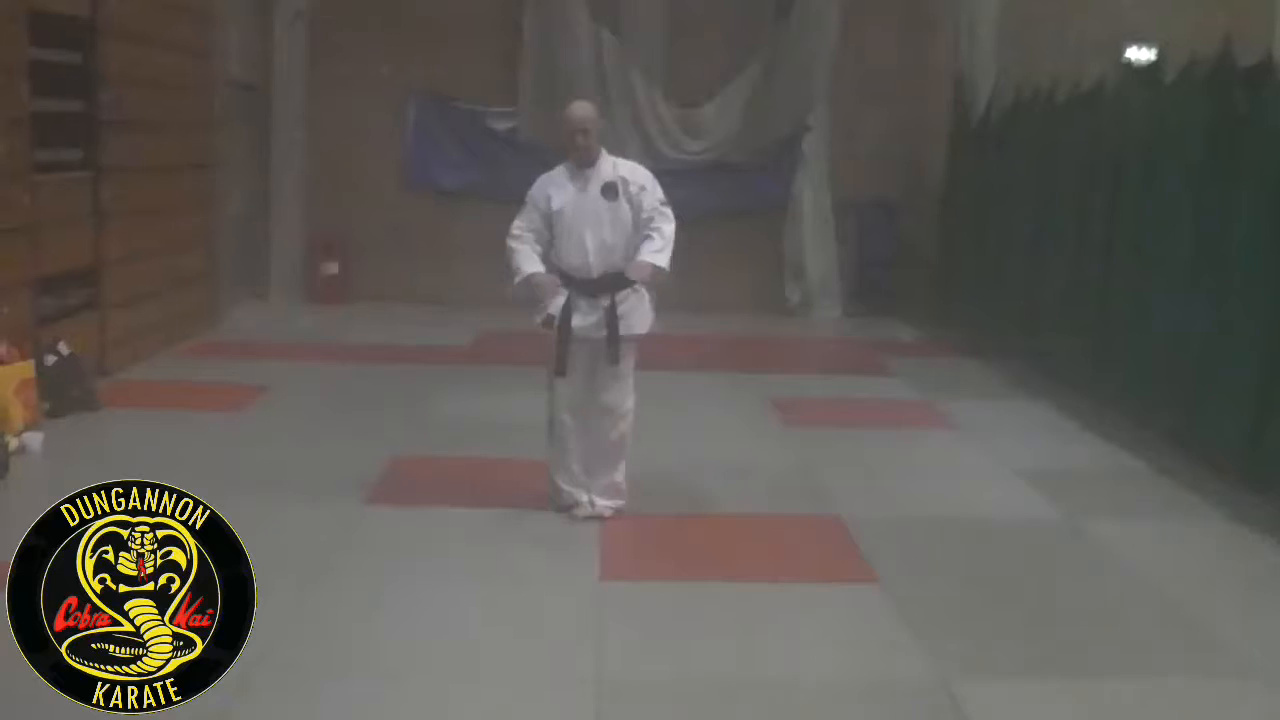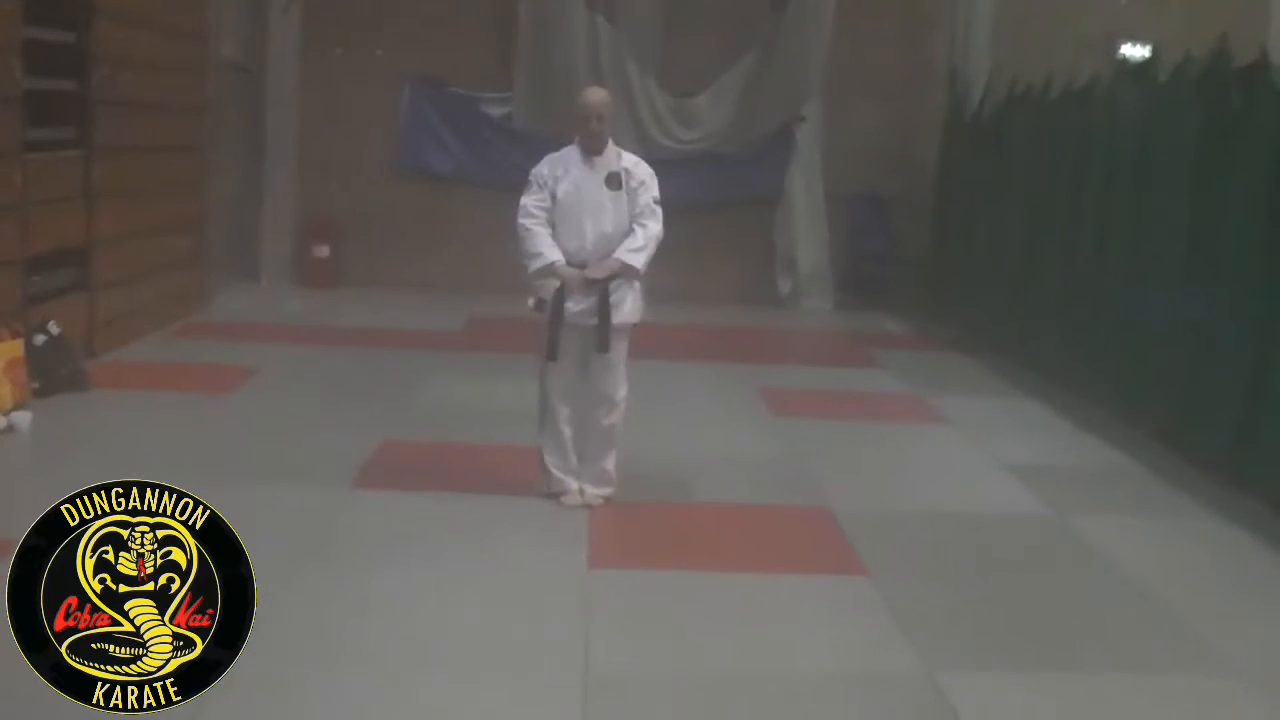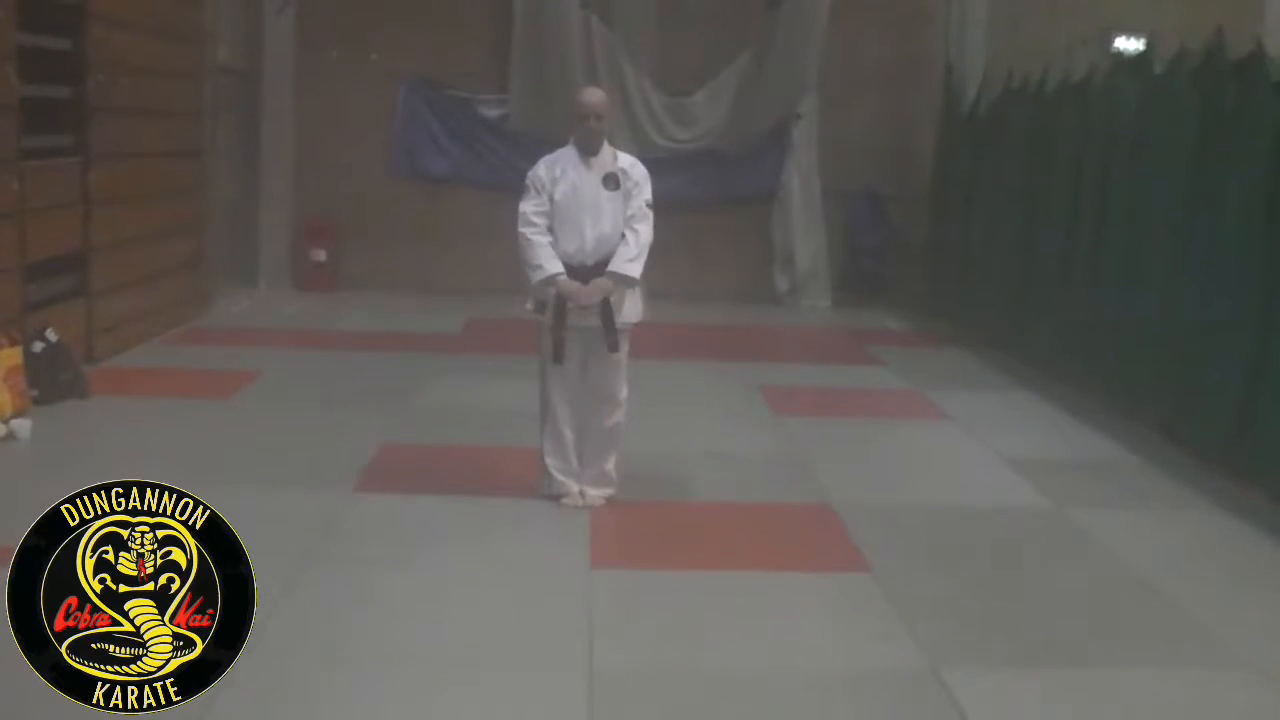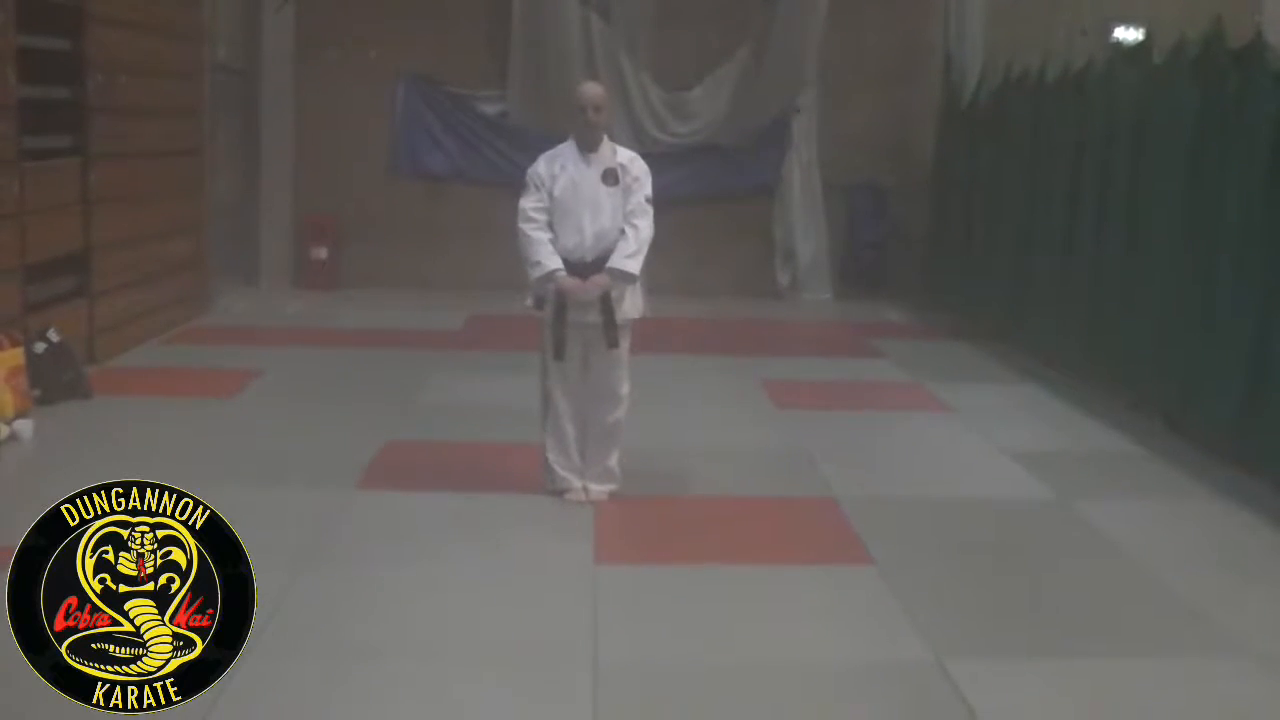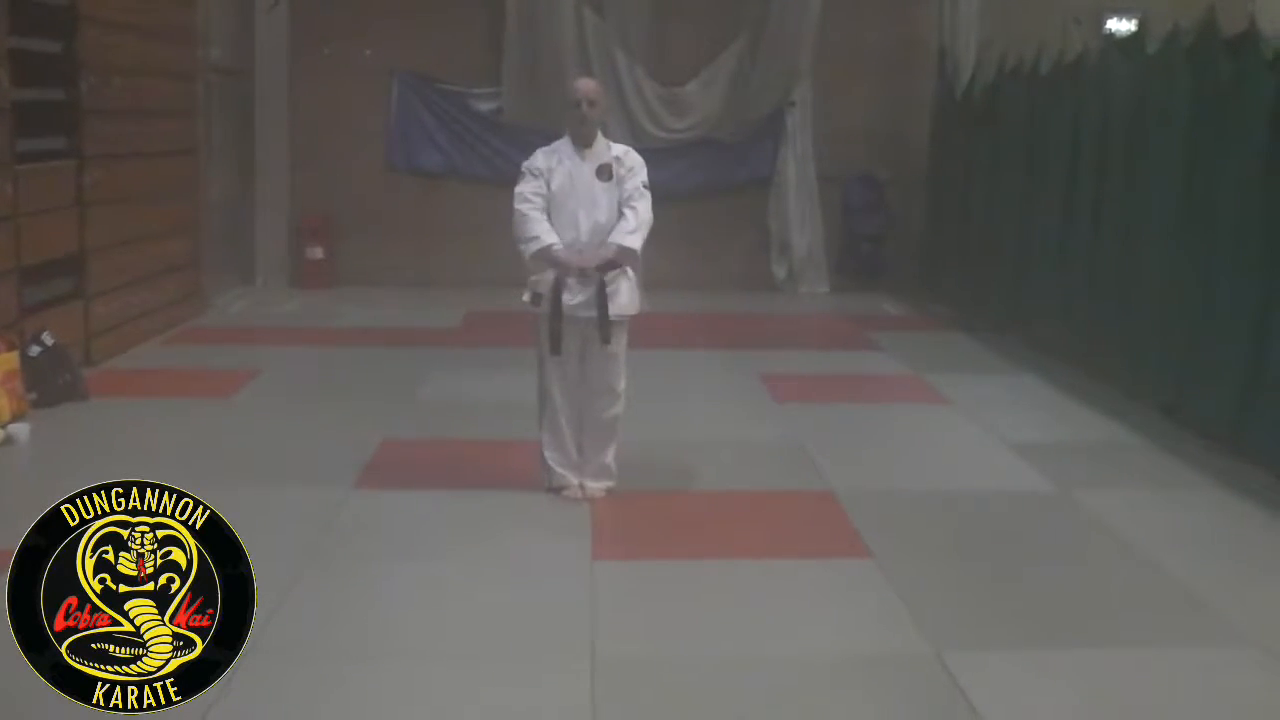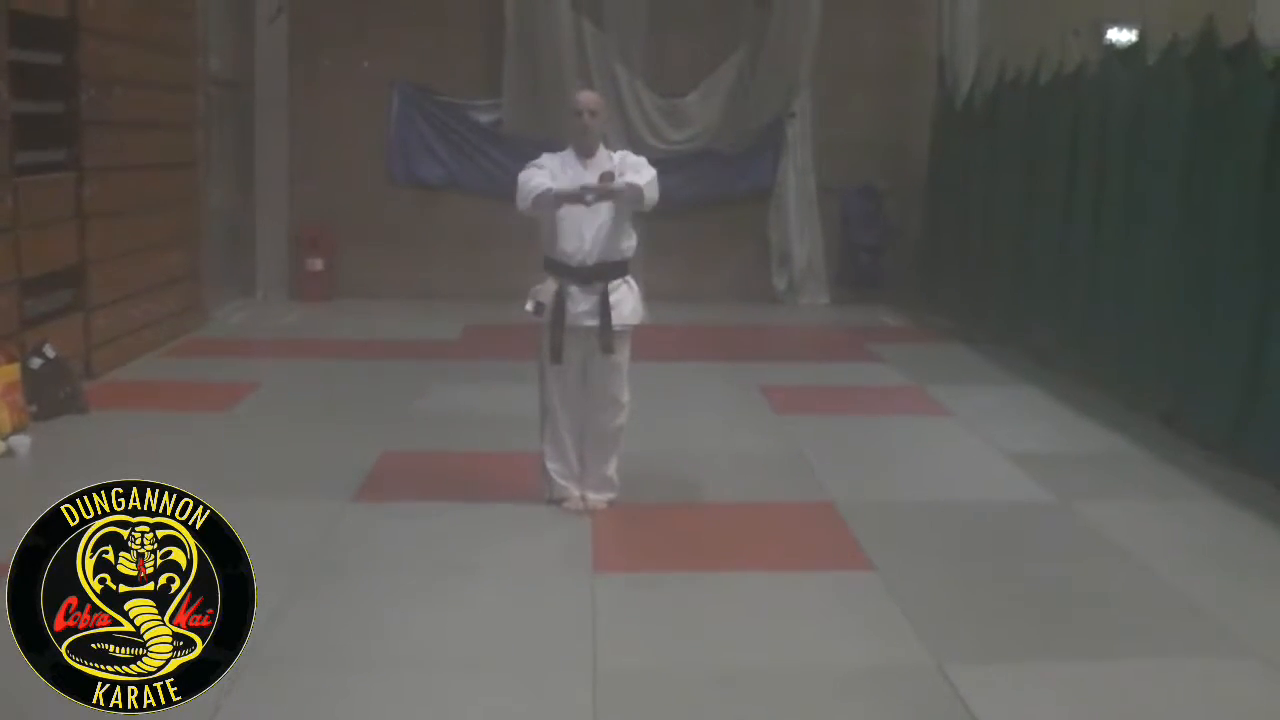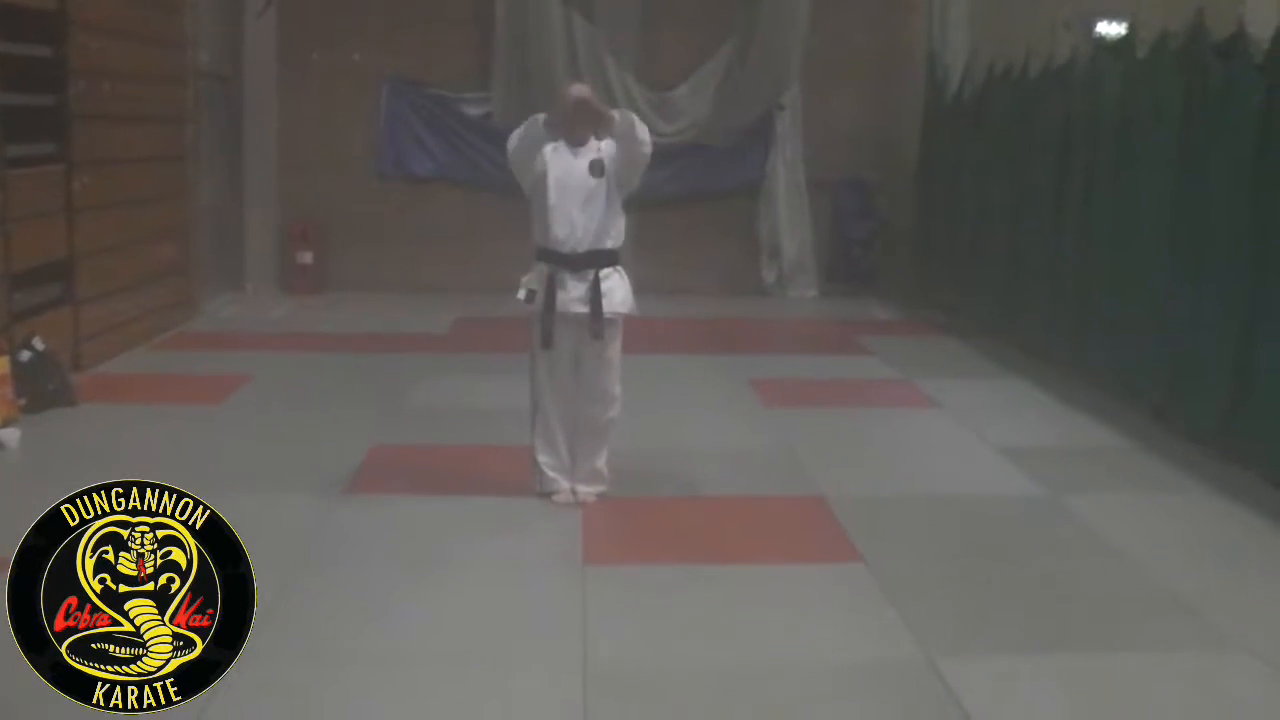
dt=0.4s
person 1, frame 1
left shoulder: (632, 176)
right shoulder: (549, 185)
left elbow: (660, 223)
right elbow: (523, 236)
left wrist: (648, 261)
right wrist: (535, 275)
left hip: (620, 305)
right hip: (570, 305)
left knee: (614, 405)
right knee: (567, 403)
left ankle: (606, 491)
right ankle: (573, 491)
person 1, frame 2
left shoulder: (635, 169)
right shoulder: (551, 167)
left elbow: (650, 224)
right elbow: (531, 221)
left wrist: (616, 263)
right wrist: (558, 268)
left hip: (613, 295)
right hip: (563, 292)
left knee: (606, 392)
right knee: (559, 390)
left ankle: (596, 478)
right ankle: (563, 478)
person 1, frame 3
left shoulder: (630, 169)
right shoulder: (547, 169)
left elbow: (639, 230)
right elbow: (531, 229)
left wrist: (608, 281)
right wrist: (559, 281)
left hip: (613, 295)
right hip: (562, 294)
left knee: (608, 393)
right knee: (560, 392)
left ankle: (597, 479)
right ankle: (563, 480)
person 1, frame 4
left shoulder: (630, 165)
right shoulder: (547, 165)
left elbow: (639, 226)
right elbow: (532, 226)
left wrist: (609, 278)
right wrist: (559, 278)
left hip: (613, 290)
right hip: (562, 289)
left knee: (609, 390)
right knee: (562, 388)
left ankle: (600, 476)
right ankle: (567, 476)
person 1, frame 5
left shoulder: (625, 159)
right shoulder: (543, 161)
left elbow: (638, 211)
right elbow: (527, 211)
left wrist: (608, 252)
right wrist: (558, 255)
left hip: (609, 286)
right hip: (558, 285)
left knee: (606, 386)
right knee: (558, 385)
left ankle: (597, 472)
right ankle: (564, 473)
person 1, frame 6
left shoulder: (627, 163)
right shoulder: (548, 166)
left elbow: (646, 188)
right elbow: (529, 191)
left wrist: (614, 189)
right wrist: (564, 194)
left hip: (612, 294)
right hip: (562, 293)
left knee: (608, 397)
right knee: (560, 397)
left ankle: (598, 484)
right ankle: (565, 485)
person 1, frame 7
left shoulder: (614, 155)
right shoulder: (542, 155)
left elbow: (640, 145)
right elbow: (518, 148)
left wrist: (611, 119)
right wrist: (551, 122)
left hip: (602, 284)
right hip: (552, 282)
left knee: (599, 390)
right knee: (551, 389)
left ankle: (588, 476)
right ankle: (555, 477)
